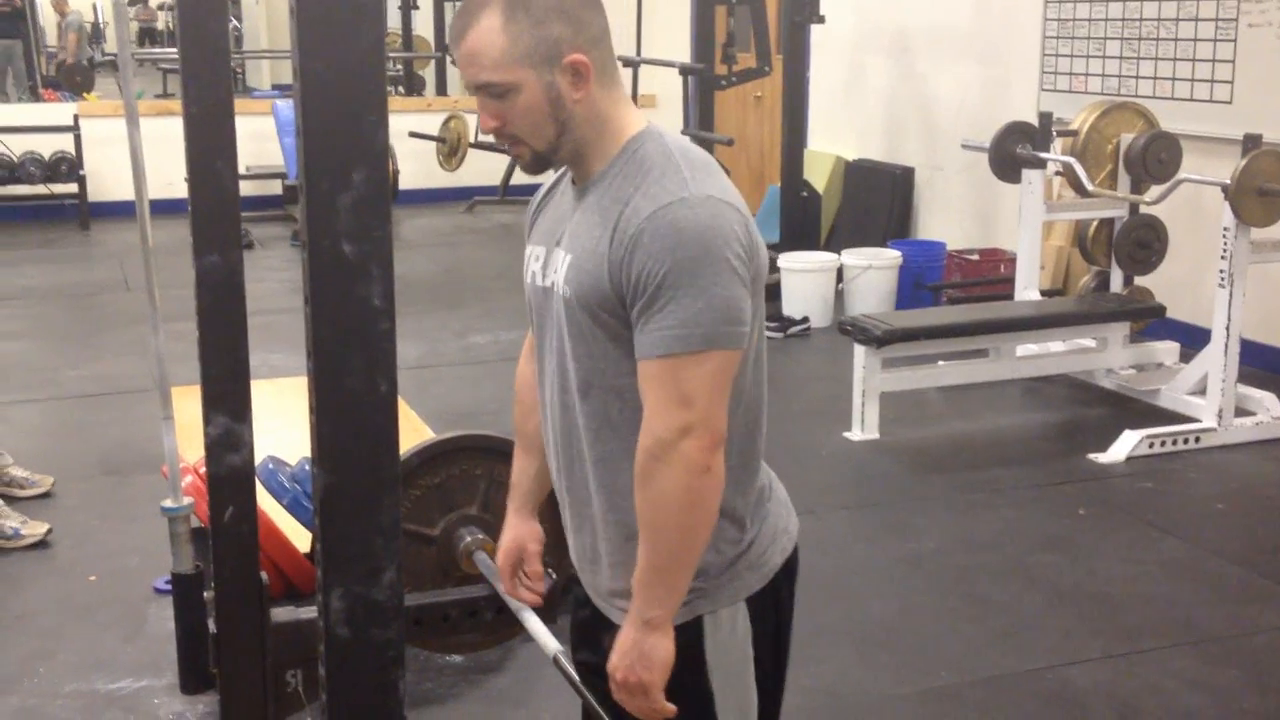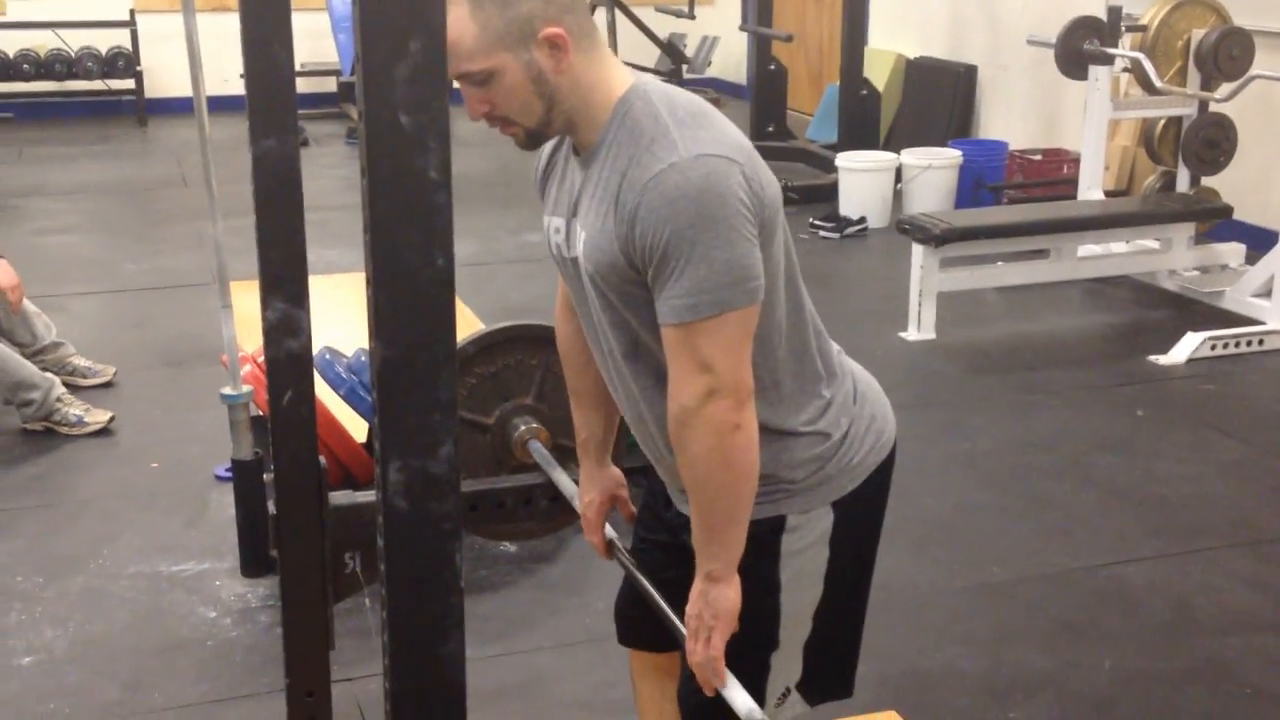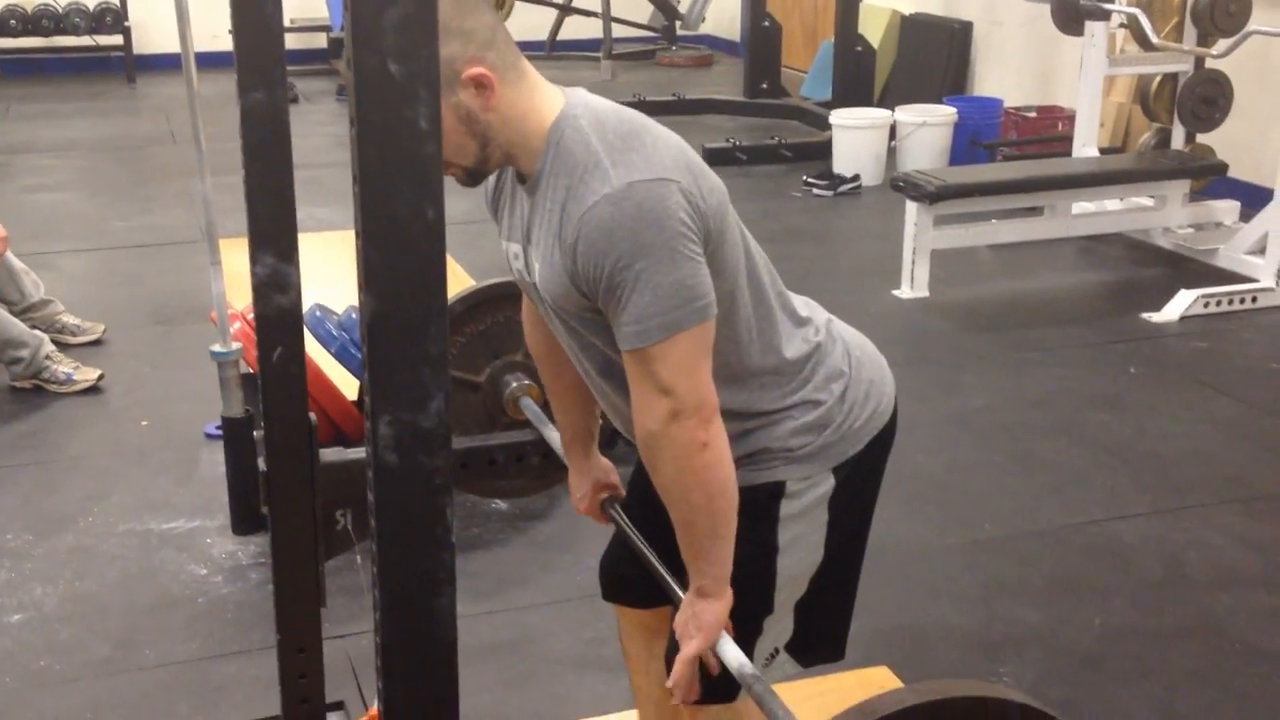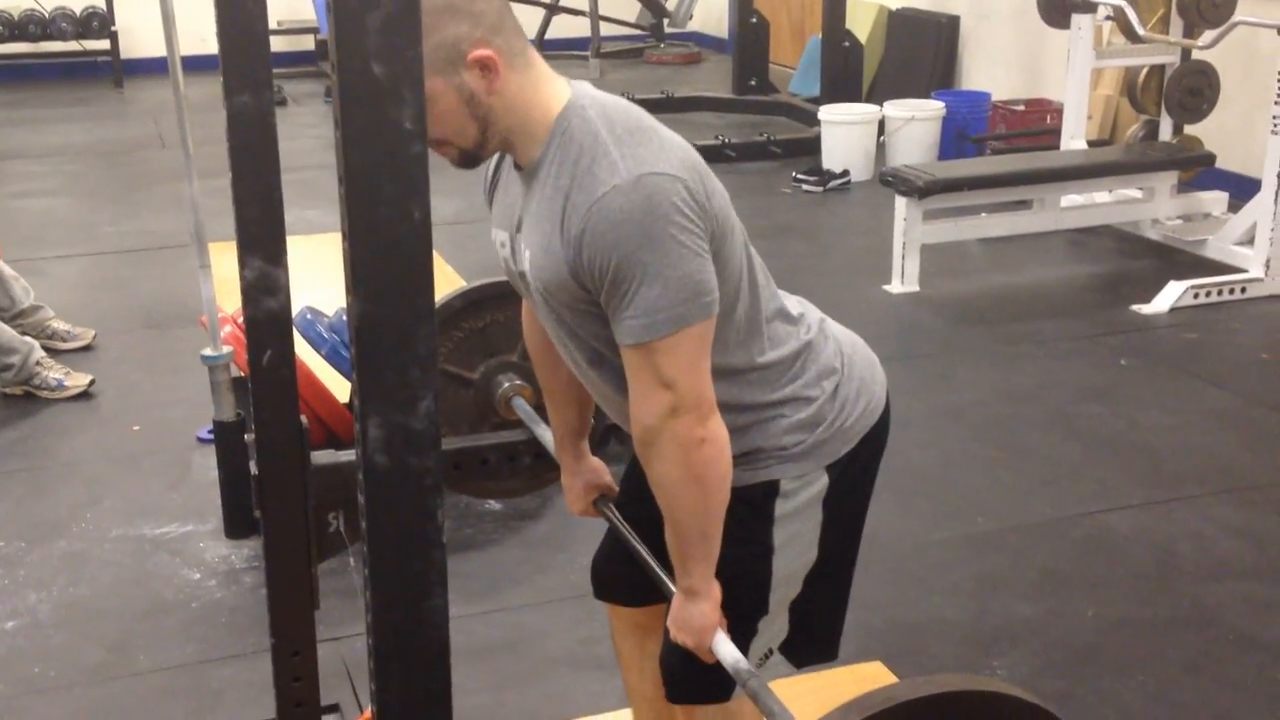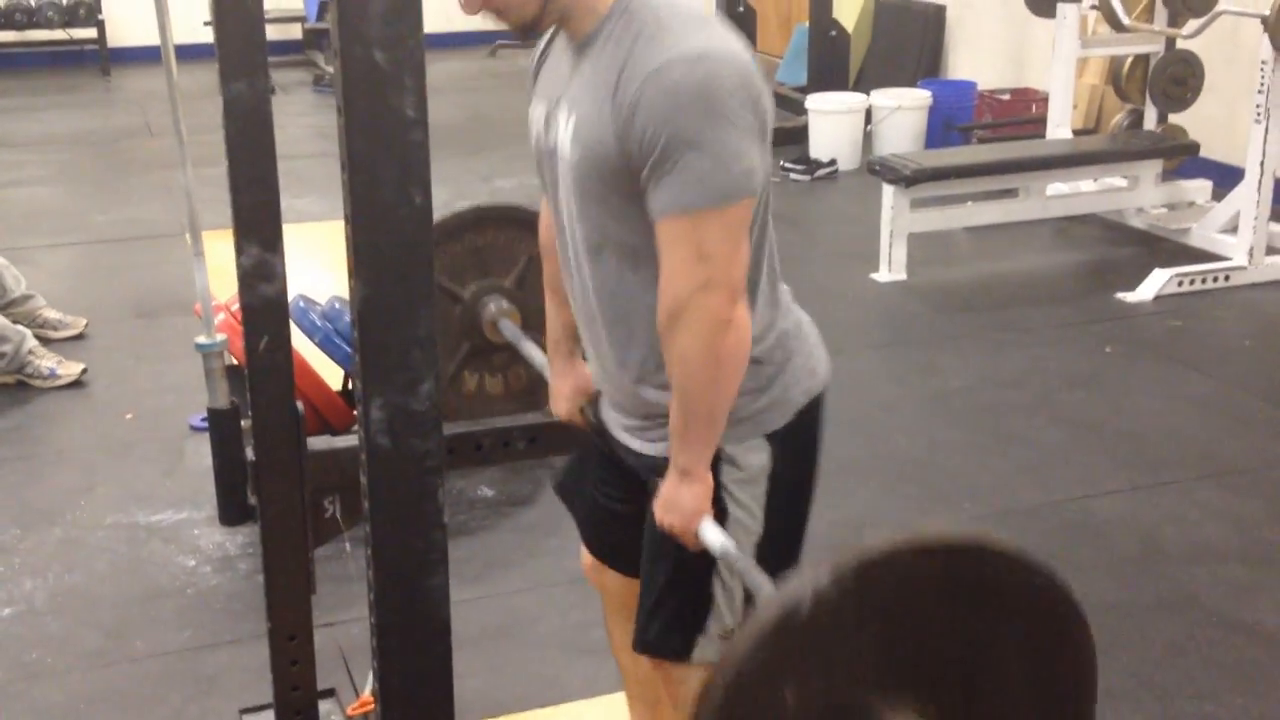
dt=1s
person 1, frame 1
left shoulder: (680, 216)
right shoulder: (561, 193)
left elbow: (687, 439)
left wrist: (653, 620)
right wrist: (522, 509)
left hip: (705, 581)
person 1, frame 2
left shoulder: (683, 174)
right shoulder: (564, 148)
left elbow: (717, 400)
right elbow: (581, 311)
left wrist: (719, 574)
right wrist: (594, 463)
left hip: (806, 470)
right hip: (695, 462)
right knee: (650, 633)
person 1, frame 3
left shoulder: (622, 198)
right shoulder: (519, 160)
left elbow: (679, 418)
right elbow: (551, 319)
left wrist: (711, 594)
right wrist: (582, 460)
left hip: (804, 432)
right hip: (730, 422)
right knee: (640, 590)
person 1, frame 4
left shoulder: (625, 193)
right shoulder: (516, 154)
left elbow: (678, 419)
right elbow: (549, 315)
left wrist: (698, 585)
right wrist: (572, 454)
left hip: (801, 430)
right hip: (713, 421)
right knee: (630, 591)
person 1, frame 5
left shoulder: (687, 72)
left elbow: (709, 297)
left wrist: (691, 468)
right wrist: (568, 358)
left hip: (741, 415)
right hip: (639, 391)
left knee: (678, 654)
right knee: (617, 570)
